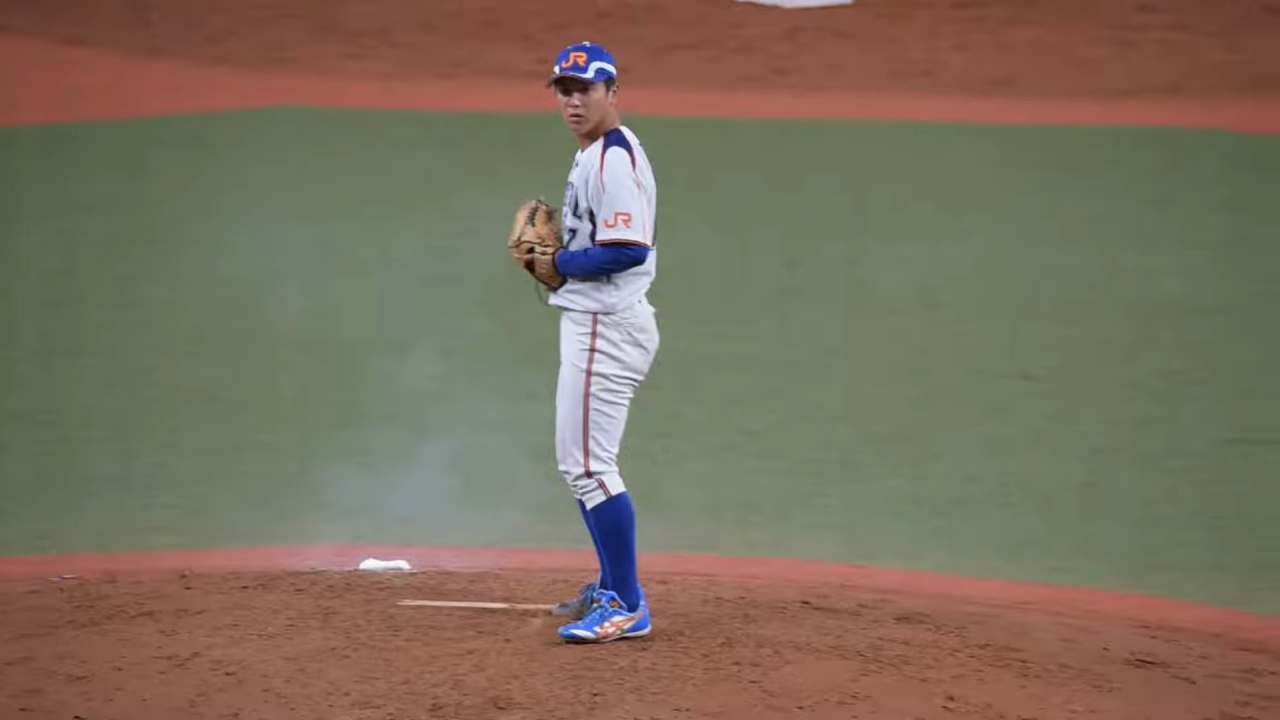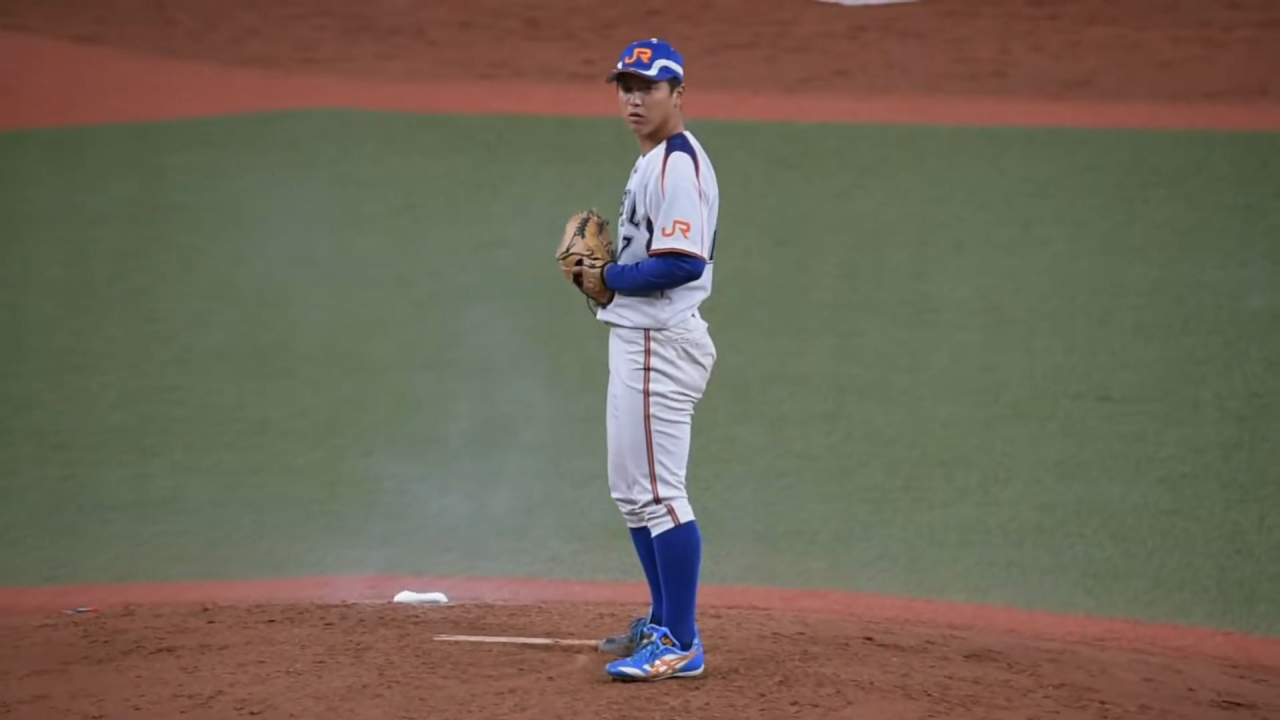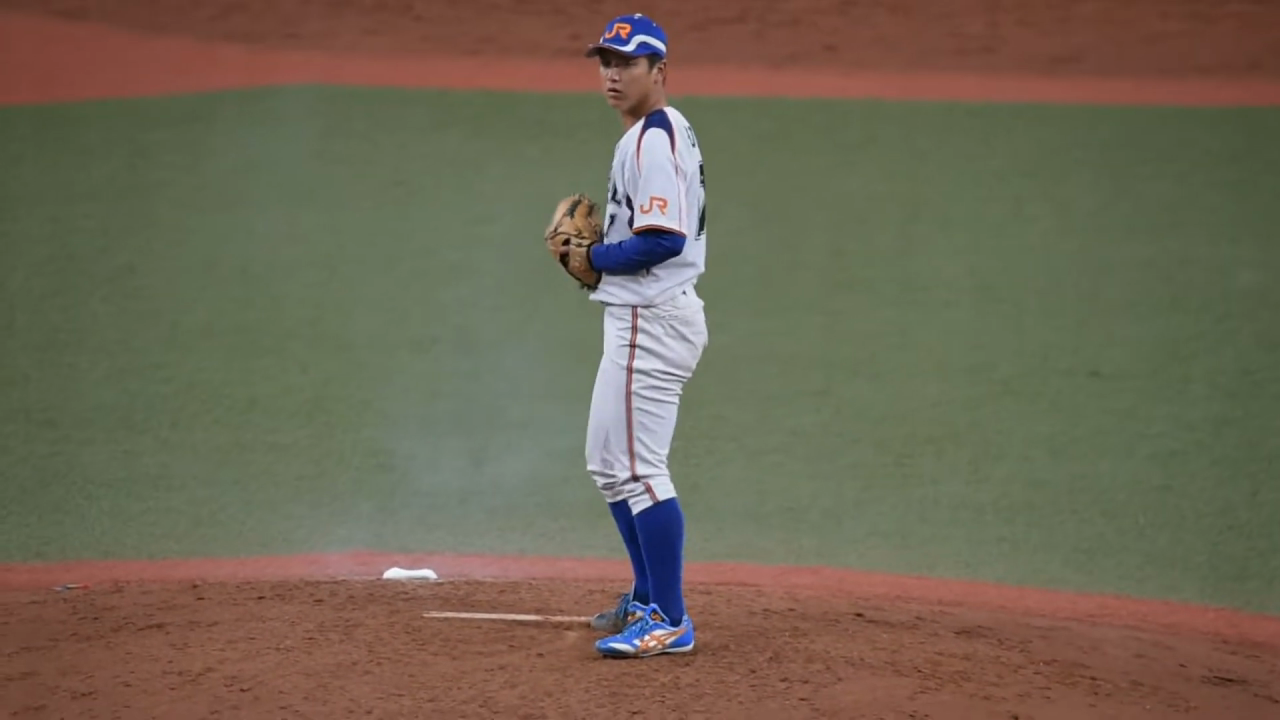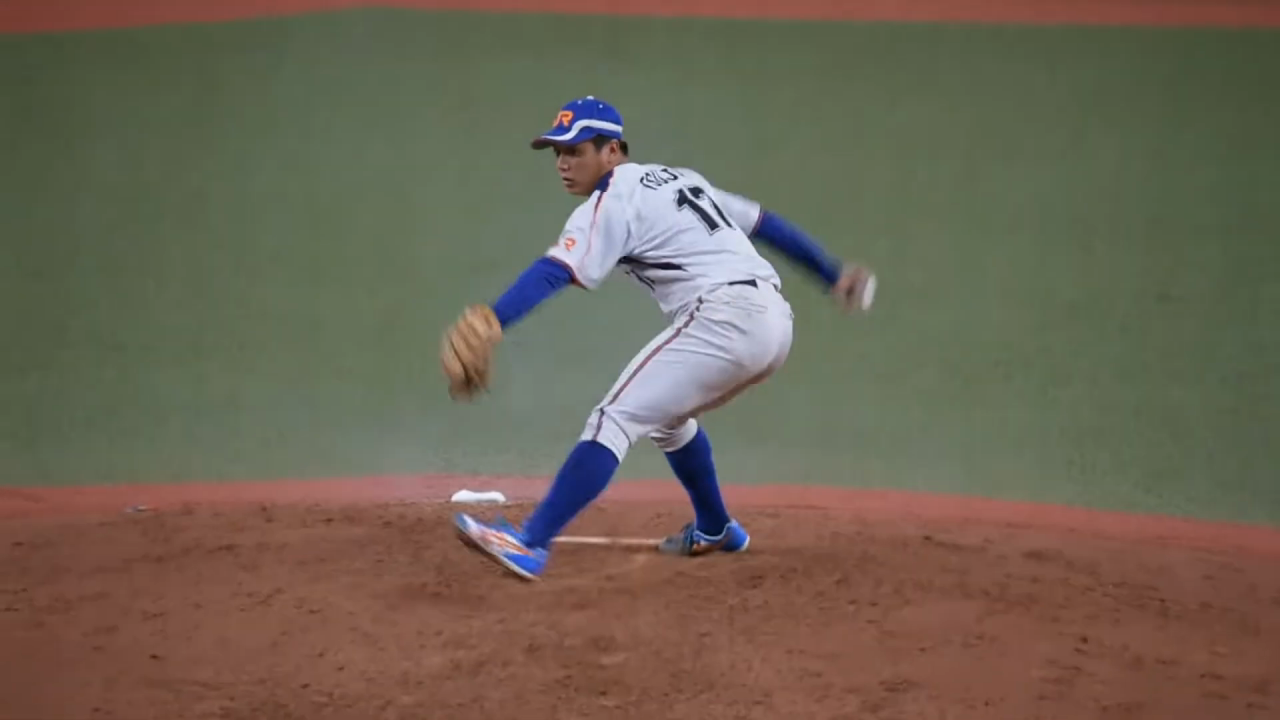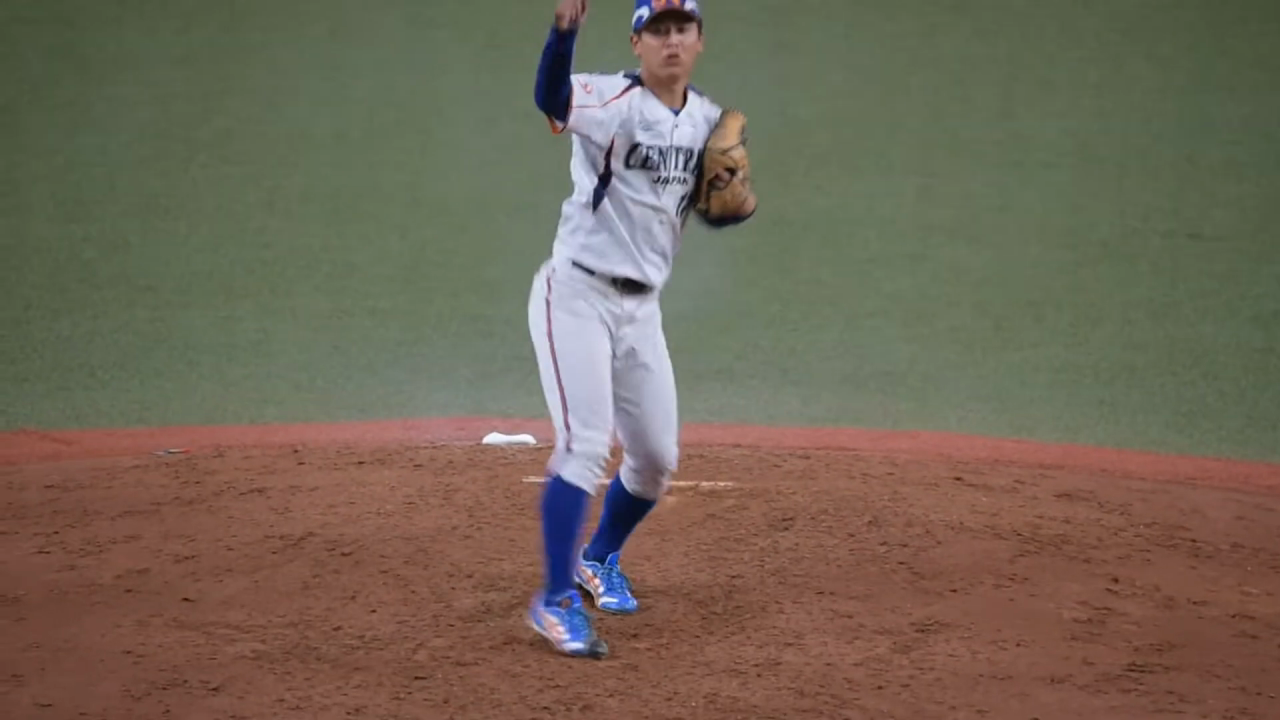
dt=1s
person 1, frame 1
left shoulder: (615, 156)
right shoulder: (590, 154)
left elbow: (629, 249)
left wrist: (559, 263)
right wrist: (558, 260)
left hip: (605, 328)
right hip: (593, 324)
left knee: (588, 465)
right knee: (581, 461)
left ankle: (628, 605)
right ankle: (613, 587)
person 1, frame 2
left shoulder: (678, 162)
right shoulder: (652, 161)
left elbow: (684, 263)
left wrist: (608, 276)
right wrist: (606, 271)
left hip: (659, 345)
right hip: (638, 341)
left knee: (658, 493)
right knee: (633, 492)
left ankle: (681, 643)
right ankle: (664, 622)
person 1, frame 3
left shoulder: (655, 137)
right shoulder: (651, 134)
left elbow: (663, 241)
left wrist: (593, 257)
right wrist: (597, 245)
left hip: (650, 323)
right hip: (643, 320)
left knee: (638, 471)
right knee: (610, 465)
left ankle: (670, 619)
right ankle: (649, 598)
person 1, frame 4
left shoulder: (607, 204)
right shoulder: (678, 178)
left elbow: (549, 275)
right elbow: (767, 224)
right wrist: (835, 274)
left hip: (729, 320)
right hip: (770, 320)
left knee: (615, 419)
right knee: (668, 416)
left ankle: (529, 542)
right ankle: (716, 530)
person 1, frame 5
left shoulder: (703, 121)
right shoulder: (609, 99)
left elbow: (707, 197)
right elbow: (551, 99)
left wrist: (735, 207)
left hip: (640, 310)
right hip: (577, 295)
left knee: (656, 463)
right knee: (585, 442)
left ankle: (599, 560)
right ankle: (556, 600)
